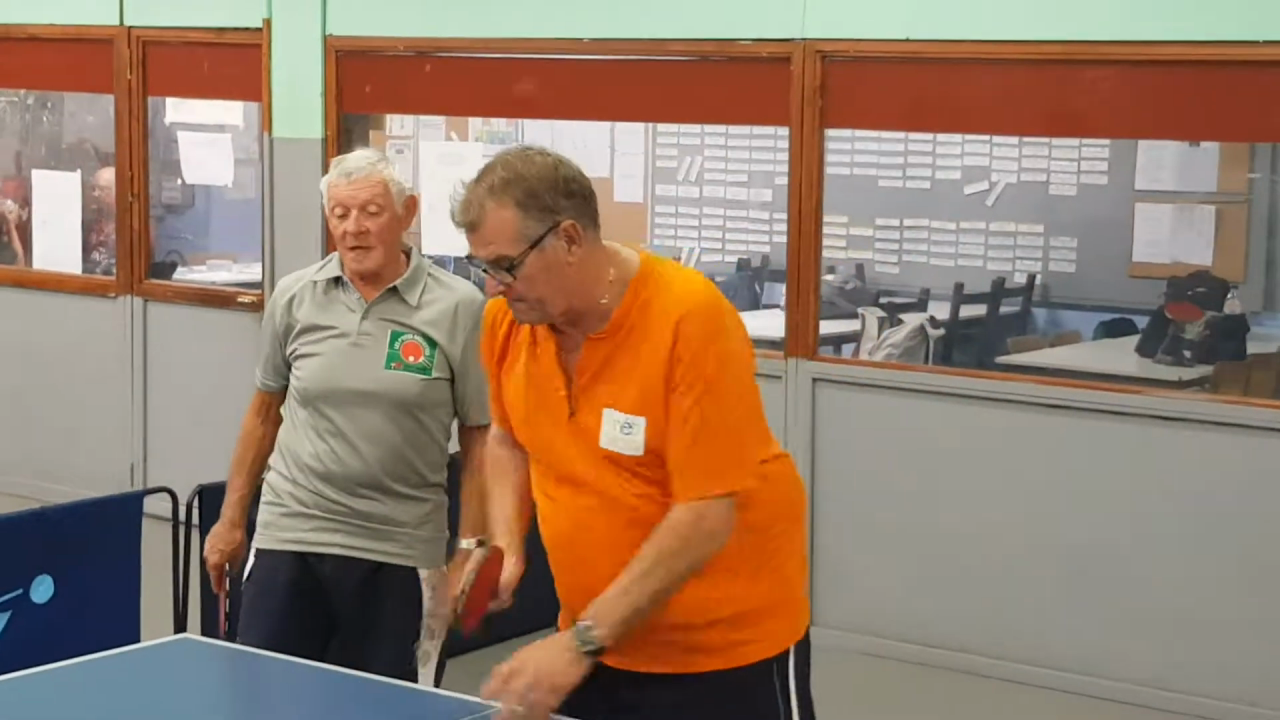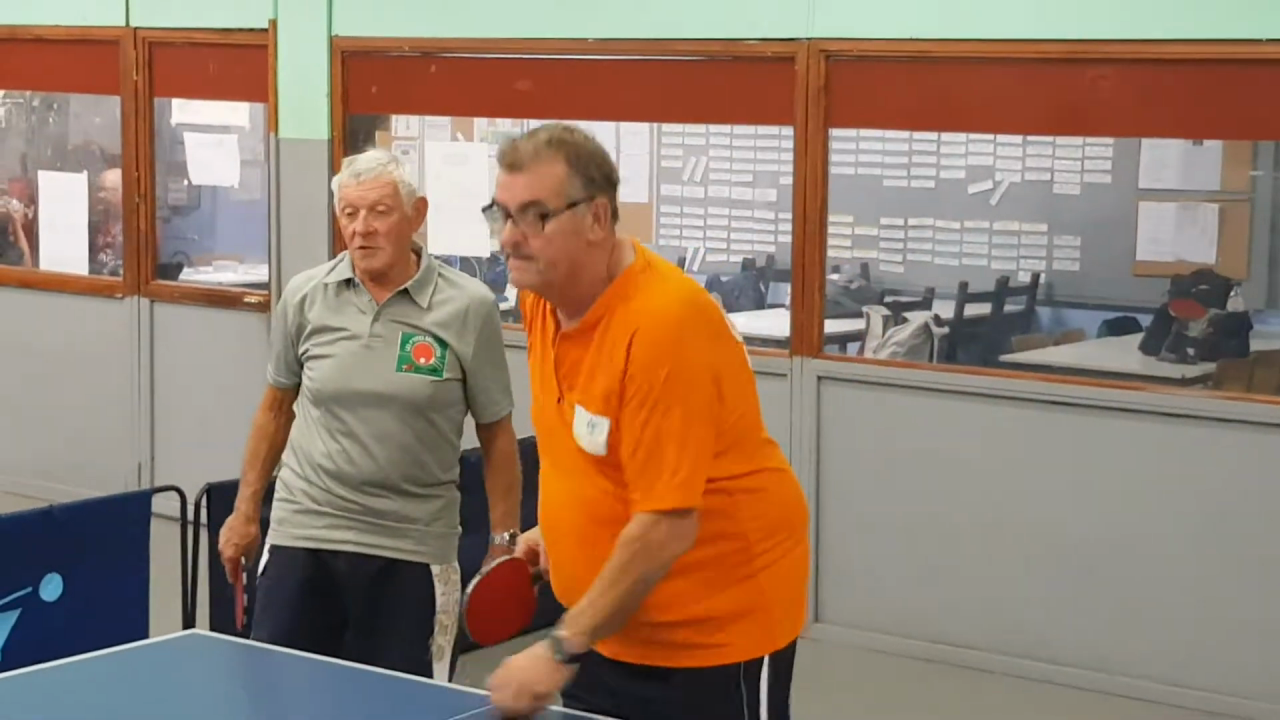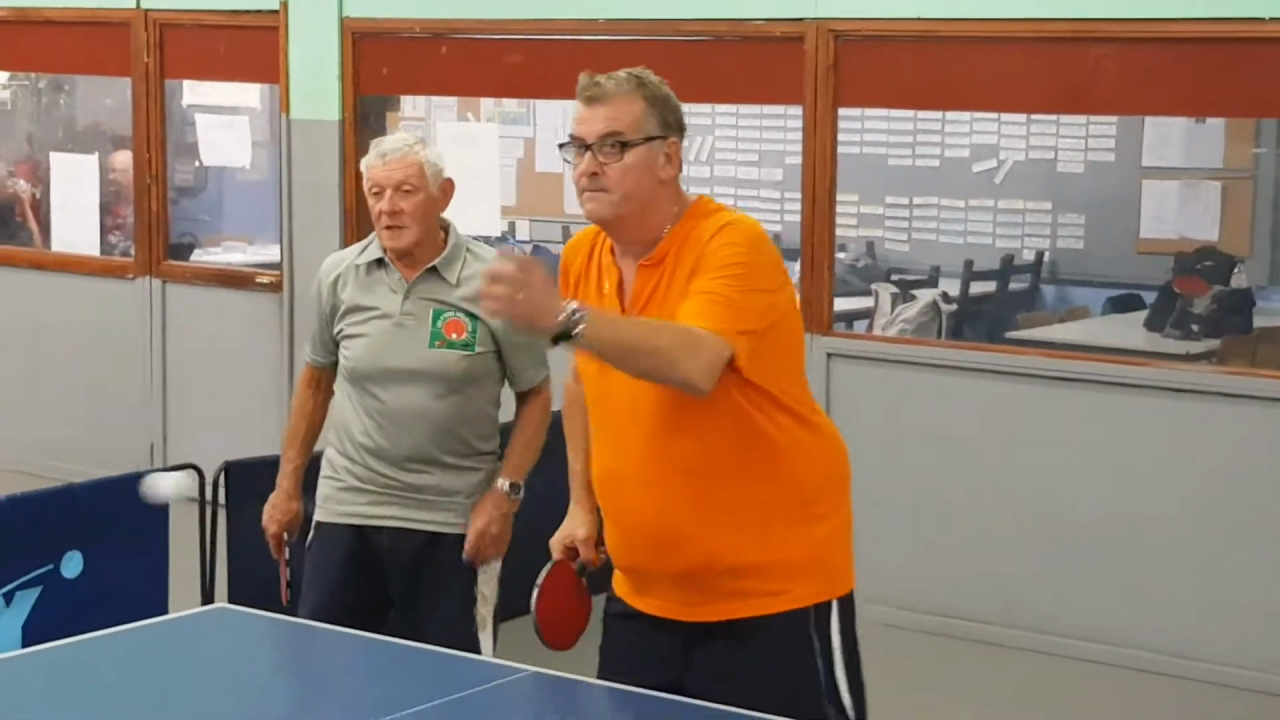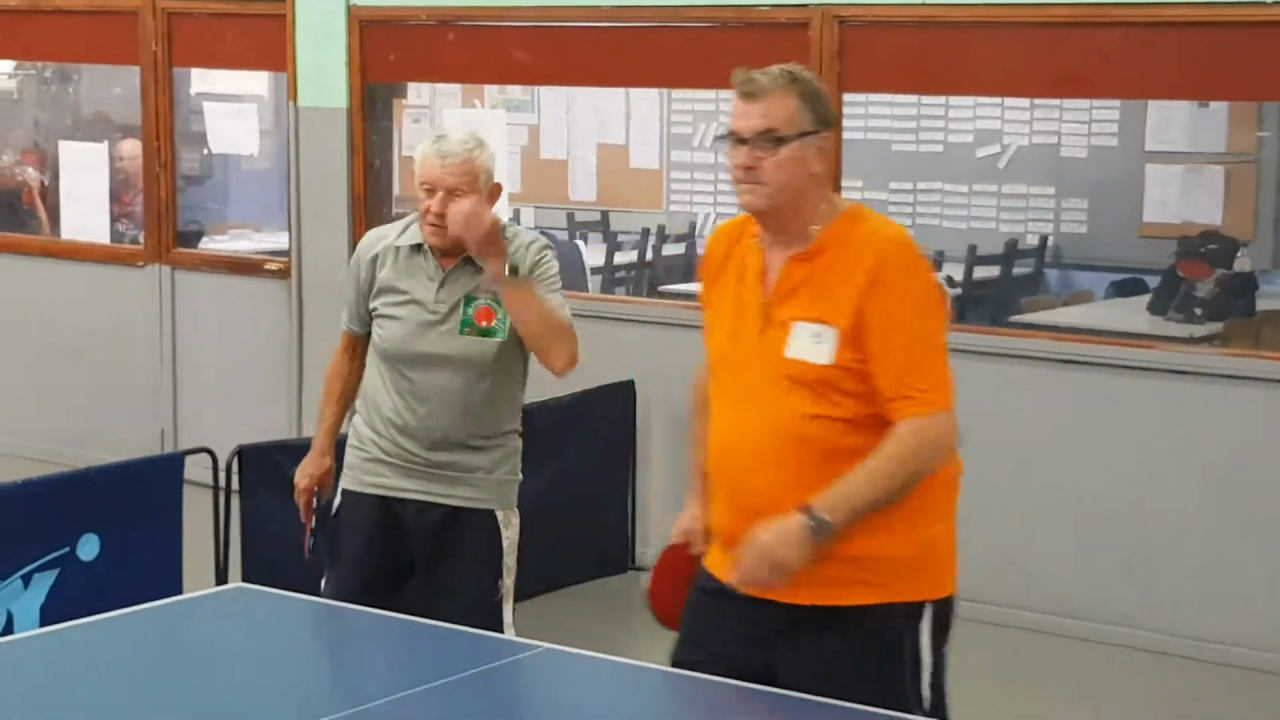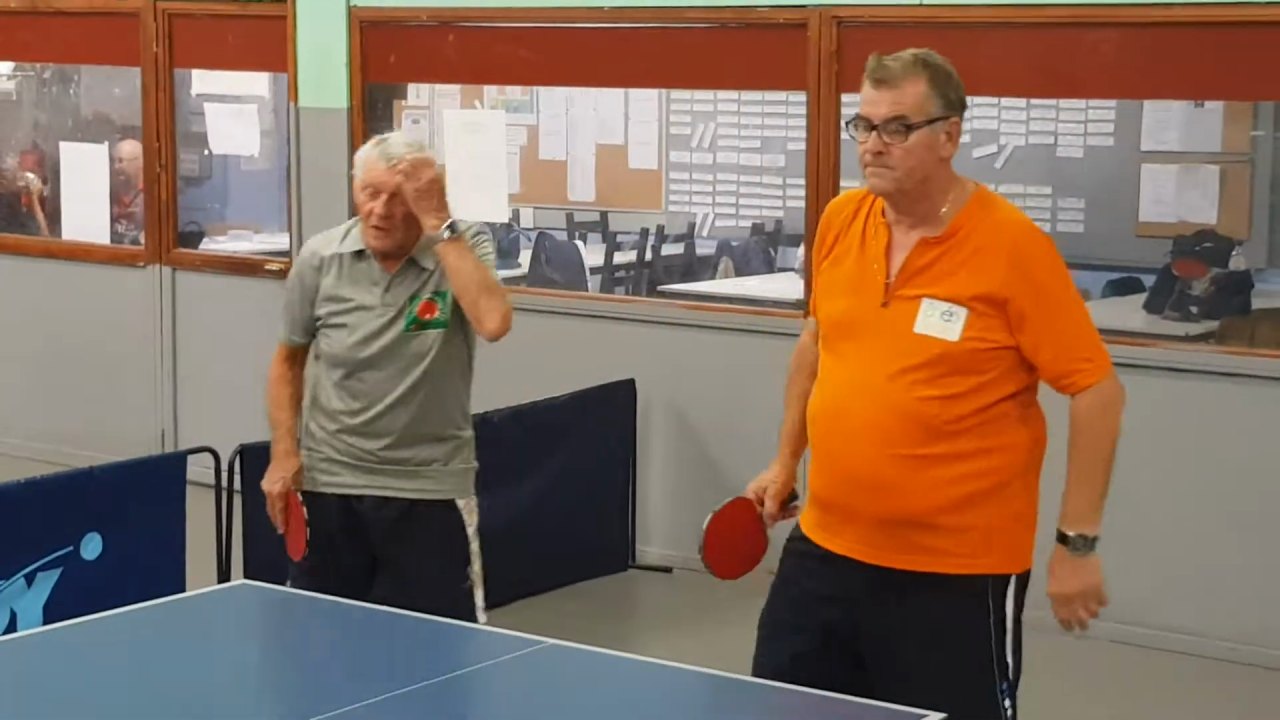
dt=0.4s
person 1, frame 1
left shoulder: (689, 320)
right shoulder: (505, 319)
left elbow: (709, 513)
left wrist: (583, 640)
right wrist: (505, 544)
left hip: (730, 647)
right hip: (601, 641)
person 1, frame 2
left shoulder: (664, 323)
right shoulder: (540, 300)
left elbow: (669, 523)
left wrist: (561, 652)
right wrist: (557, 525)
left hip: (716, 636)
right hip: (607, 629)
person 1, frame 3
left shoulder: (730, 245)
right shoulder: (580, 258)
left elbow: (692, 364)
left wrist: (562, 316)
right wrist: (583, 504)
left hip: (772, 596)
person 1, frame 4
left shoulder: (882, 260)
right shoulder: (723, 250)
left elbow: (929, 431)
left wrist: (810, 523)
right wrist: (703, 497)
left hip: (870, 595)
right hip: (737, 583)
person 1, frame 5
left shoulder: (1011, 244)
right shoulder: (840, 220)
left elbow: (1096, 392)
left wrist: (1078, 542)
right wrist: (785, 460)
left hip: (954, 567)
right hip: (824, 544)
person 2, frame 1
left shoulder: (458, 307)
right shoulder: (293, 298)
left elbow: (479, 439)
right elbow: (265, 411)
left wrist: (470, 550)
right wrist: (232, 517)
left hip: (399, 555)
right hip: (290, 542)
person 2, frame 2
left shoulder: (468, 307)
right shoulder: (304, 296)
left elbow: (496, 433)
right elbow: (277, 406)
left wrist: (503, 541)
right wrist: (246, 509)
left hip: (411, 551)
right hip: (302, 538)
person 2, frame 3
right shoulder: (339, 276)
left elbow: (536, 395)
left wrist: (504, 493)
right wrist: (287, 486)
left hip: (449, 523)
right hip: (347, 515)
person 2, frame 4
left shoulder: (528, 256)
right shoulder: (377, 251)
left elbow: (561, 358)
left wrist: (500, 263)
right wrist: (322, 447)
left hip: (473, 497)
right hip: (372, 484)
person 2, frame 5
left shoulder: (462, 246)
right shoulder: (319, 258)
left elbow: (493, 323)
right elbow: (289, 358)
left wrist: (439, 223)
right wrist: (284, 452)
left hip: (430, 488)
right hip: (329, 483)
